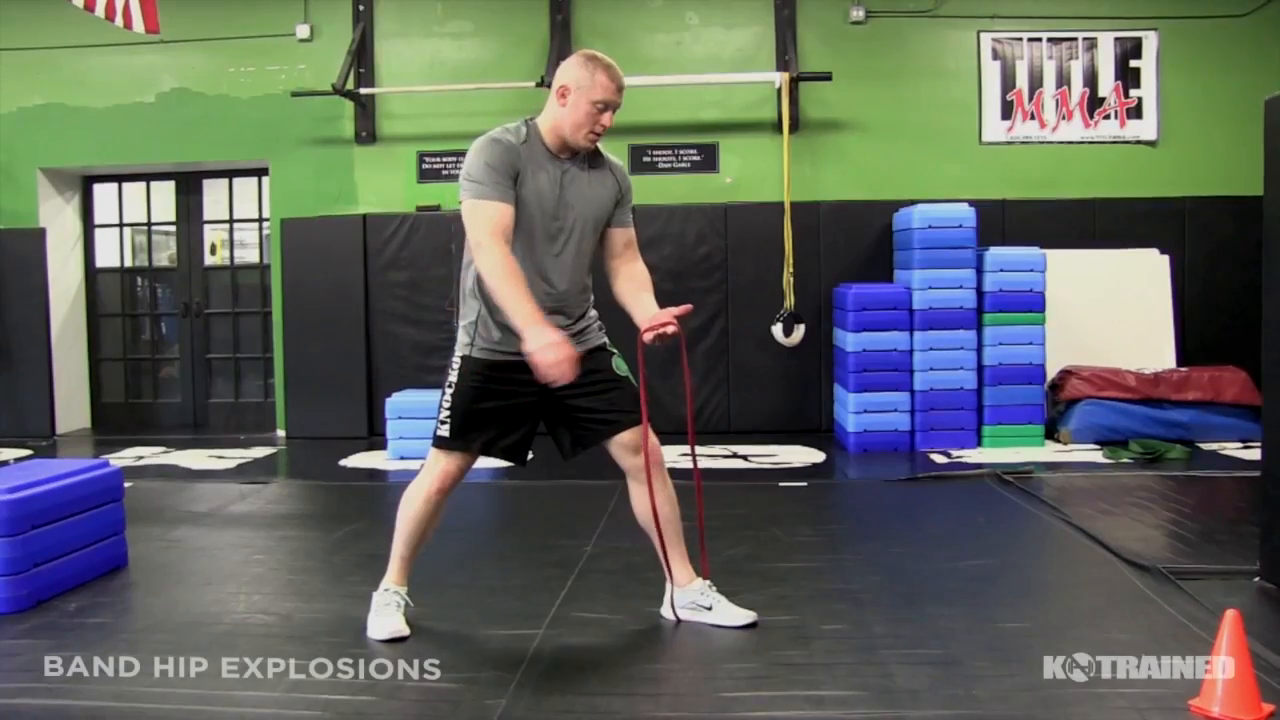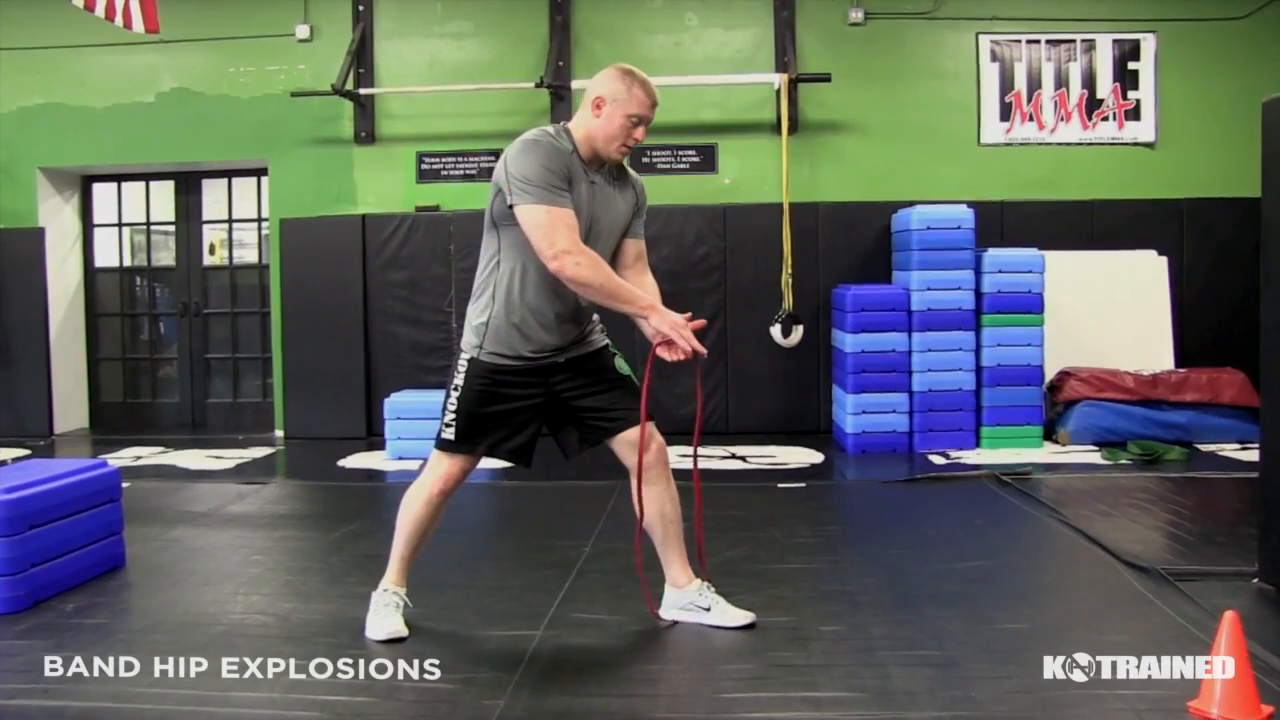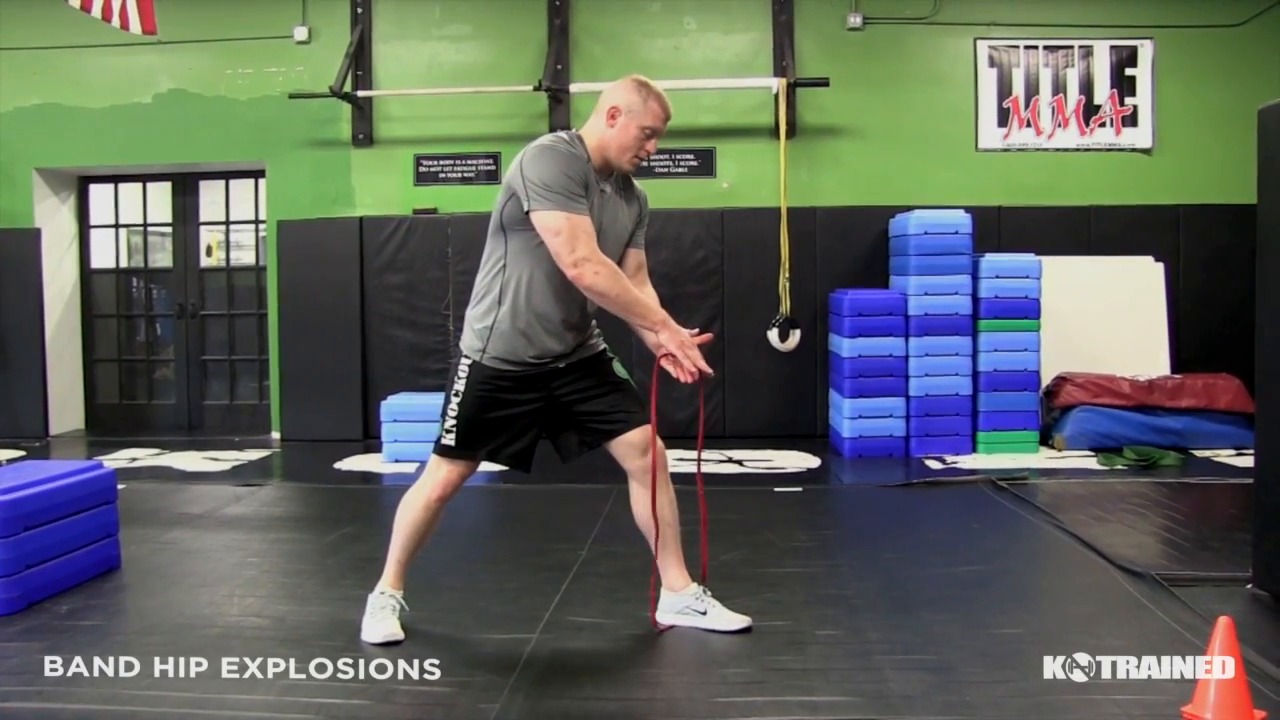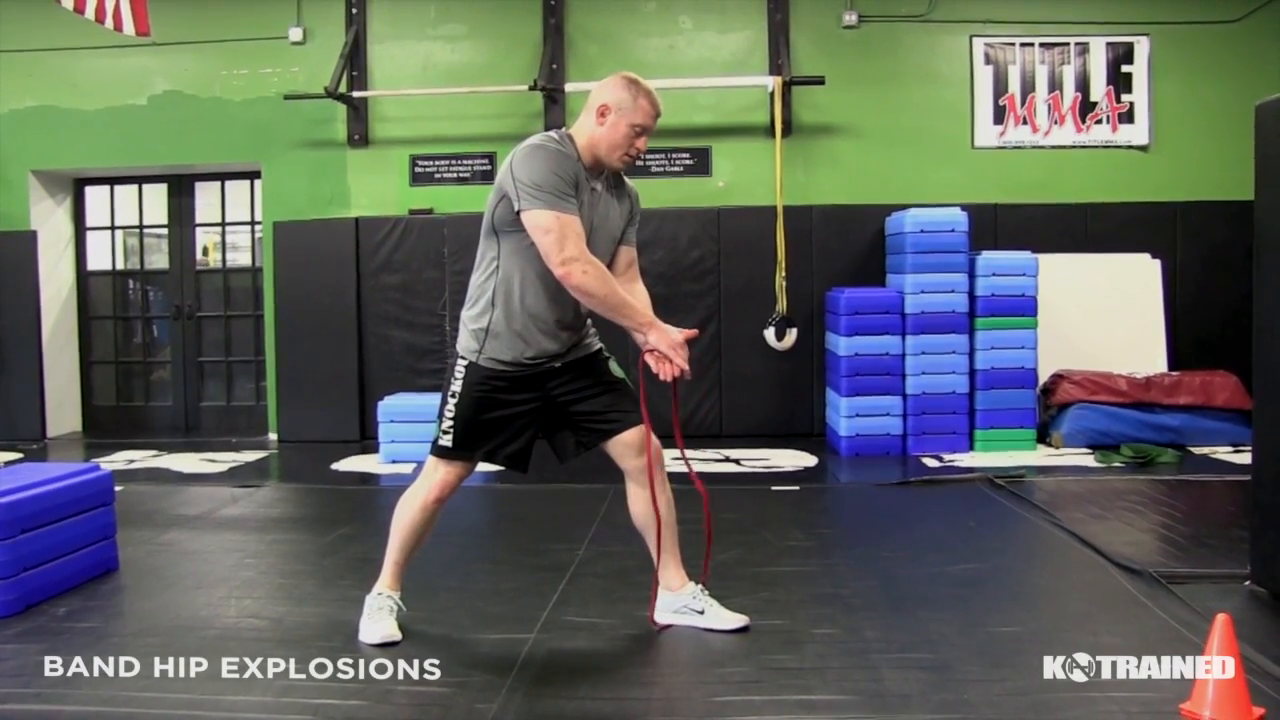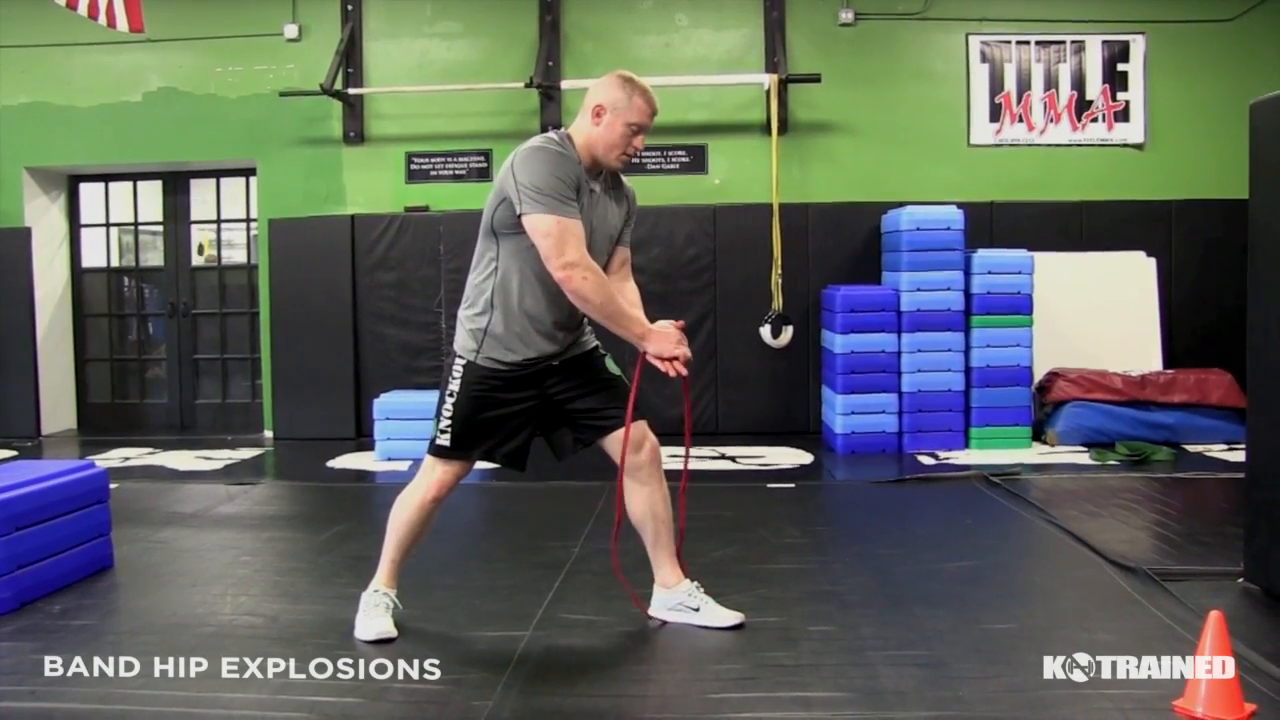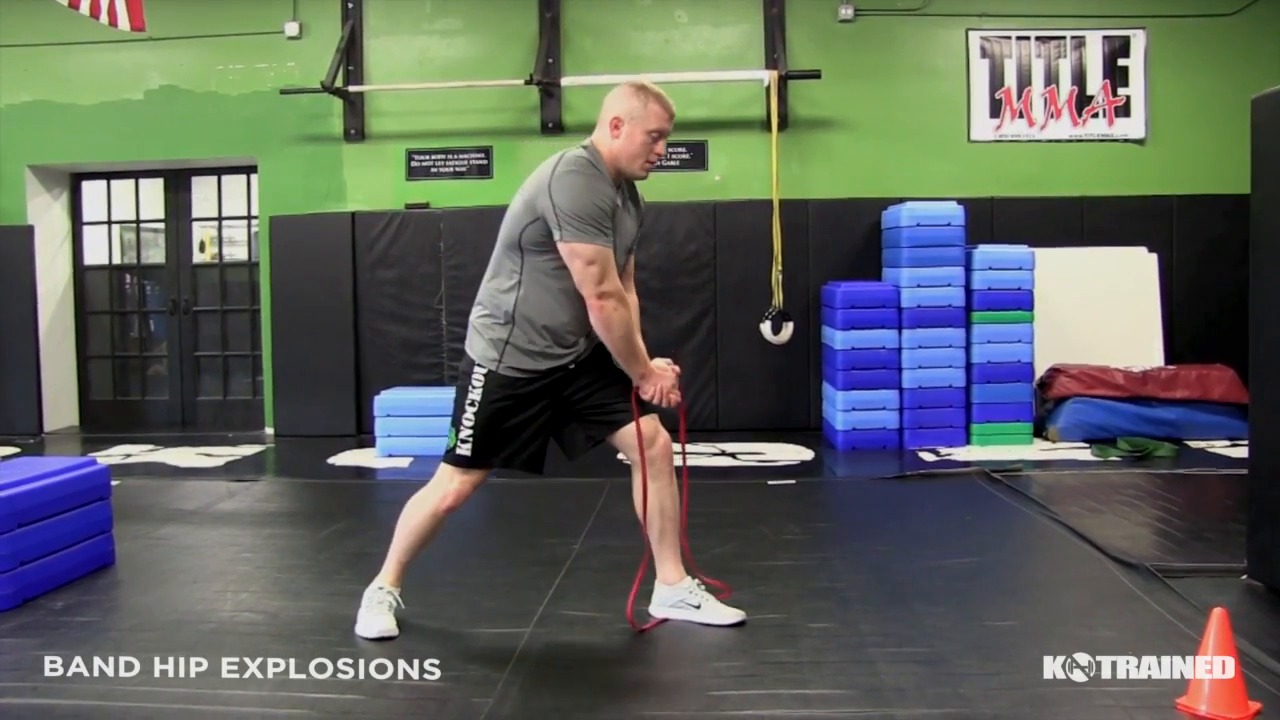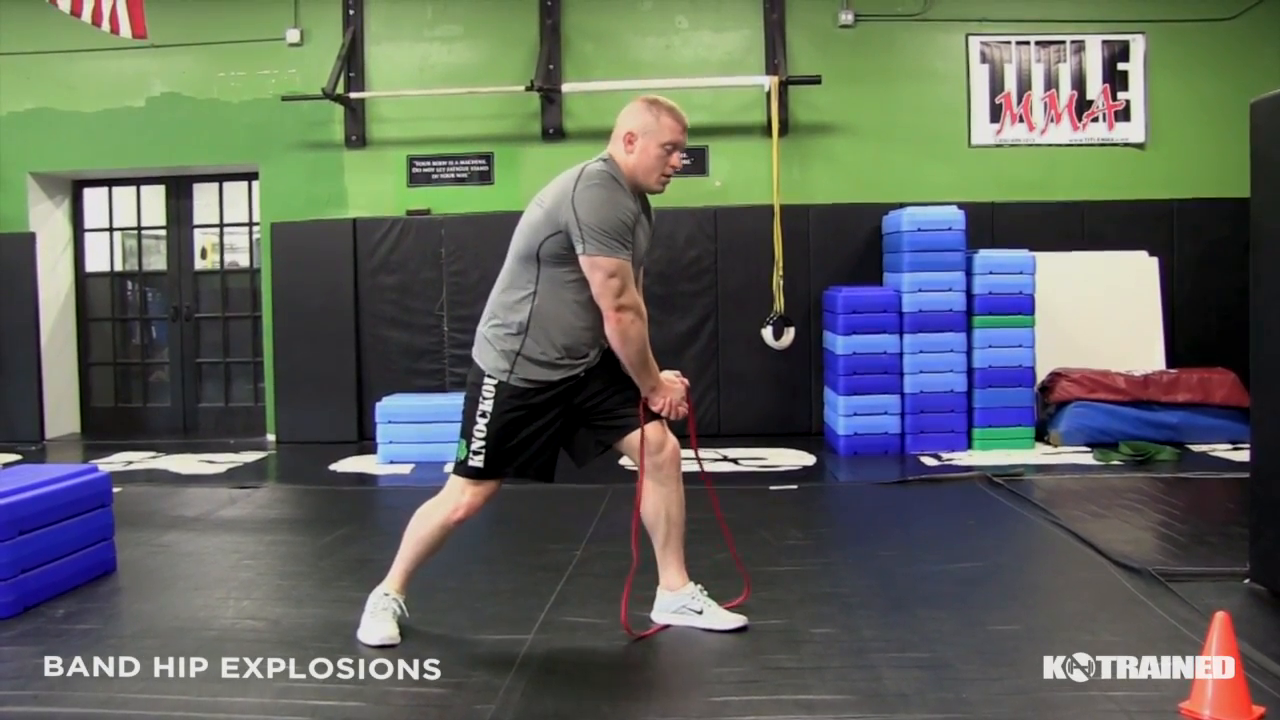
dt=0.7s
person 1, frame 1
left shoulder: (611, 175)
right shoulder: (497, 152)
left elbow: (624, 259)
right elbow: (491, 249)
left wrist: (646, 312)
right wrist: (537, 331)
left hip: (579, 343)
right hip: (497, 349)
left knee: (644, 452)
right knee: (442, 472)
left ankle: (684, 590)
right ankle: (392, 591)
person 1, frame 2
left shoulder: (629, 188)
right shoulder: (535, 155)
left elbow: (633, 270)
right elbow: (563, 259)
left wrist: (655, 328)
right wrist: (653, 311)
left hip: (578, 348)
right hip: (501, 352)
left knee: (650, 452)
right knee: (444, 475)
left ankle: (683, 592)
right ankle: (390, 591)
person 1, frame 3
left shoulder: (632, 196)
right shoulder: (549, 160)
left elbow: (634, 282)
right elbow: (582, 267)
left wrist: (658, 341)
right wrist: (666, 326)
left hip: (576, 353)
right hip: (501, 355)
left knee: (648, 453)
right knee: (444, 479)
left ankle: (679, 595)
right ankle: (386, 595)
person 1, frame 4
left shoulder: (622, 196)
right shoulder: (541, 159)
left elbow: (626, 279)
right elbow: (570, 266)
left wrist: (649, 340)
right wrist: (652, 327)
left hip: (572, 352)
right hip: (498, 356)
left knee: (644, 451)
right knee: (441, 479)
left ankle: (676, 594)
right ankle: (384, 595)
person 1, frame 5
left shoulder: (619, 193)
right shoulder: (541, 162)
left elbow: (617, 279)
right elbow: (571, 272)
left wrist: (646, 335)
right wrist: (646, 335)
left hip: (568, 352)
right hip: (495, 354)
left knee: (642, 449)
right knee: (439, 479)
left ankle: (671, 591)
right ankle: (380, 592)
person 1, frame 6
left shoulder: (626, 195)
right shoulder: (574, 181)
left elbow: (623, 292)
right elbow: (602, 300)
left wrist: (641, 366)
right wrist: (644, 373)
left hip: (577, 354)
right hip: (509, 357)
left knee: (654, 445)
right knee: (454, 487)
left ankle: (673, 589)
right ankle: (384, 589)
person 1, frame 7
left shoulder: (632, 203)
right shoulder: (596, 194)
left elbow: (630, 306)
right elbow: (620, 312)
left wrist: (651, 379)
right wrist: (654, 384)
left hip: (585, 363)
right hip: (517, 367)
left knee: (662, 451)
right knee: (465, 499)
left ankle: (676, 594)
right ankle: (388, 595)
